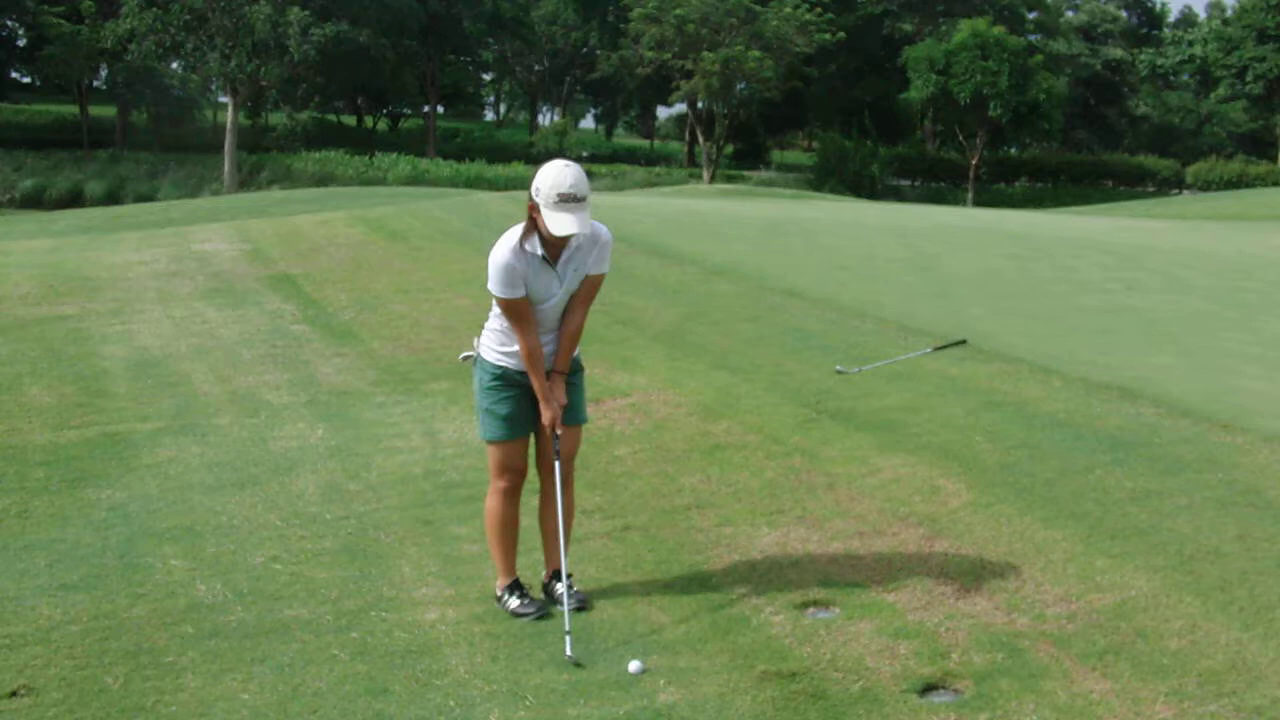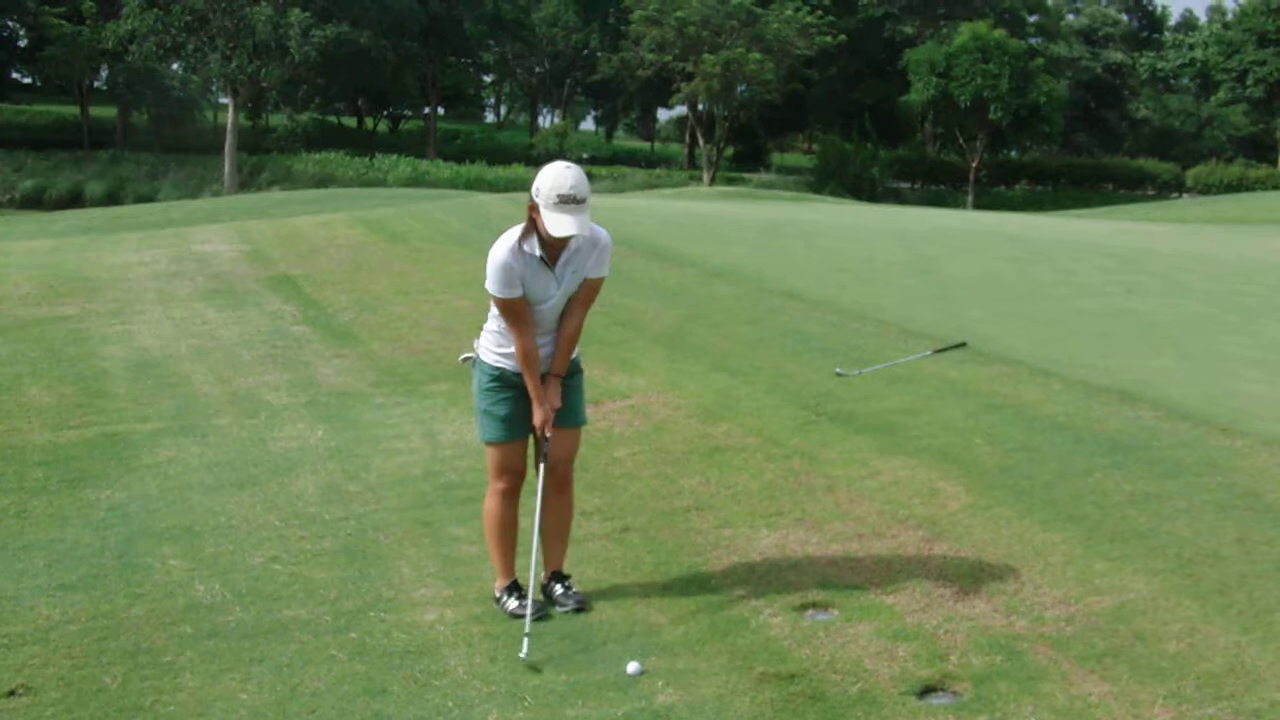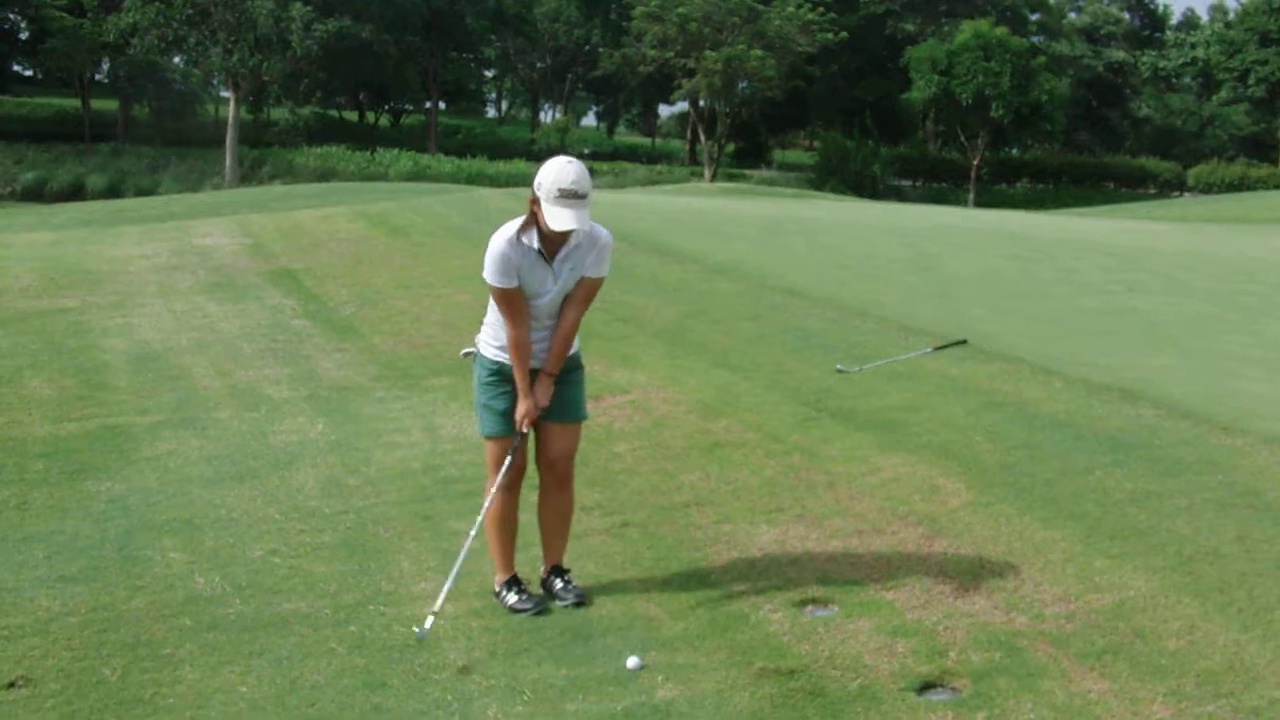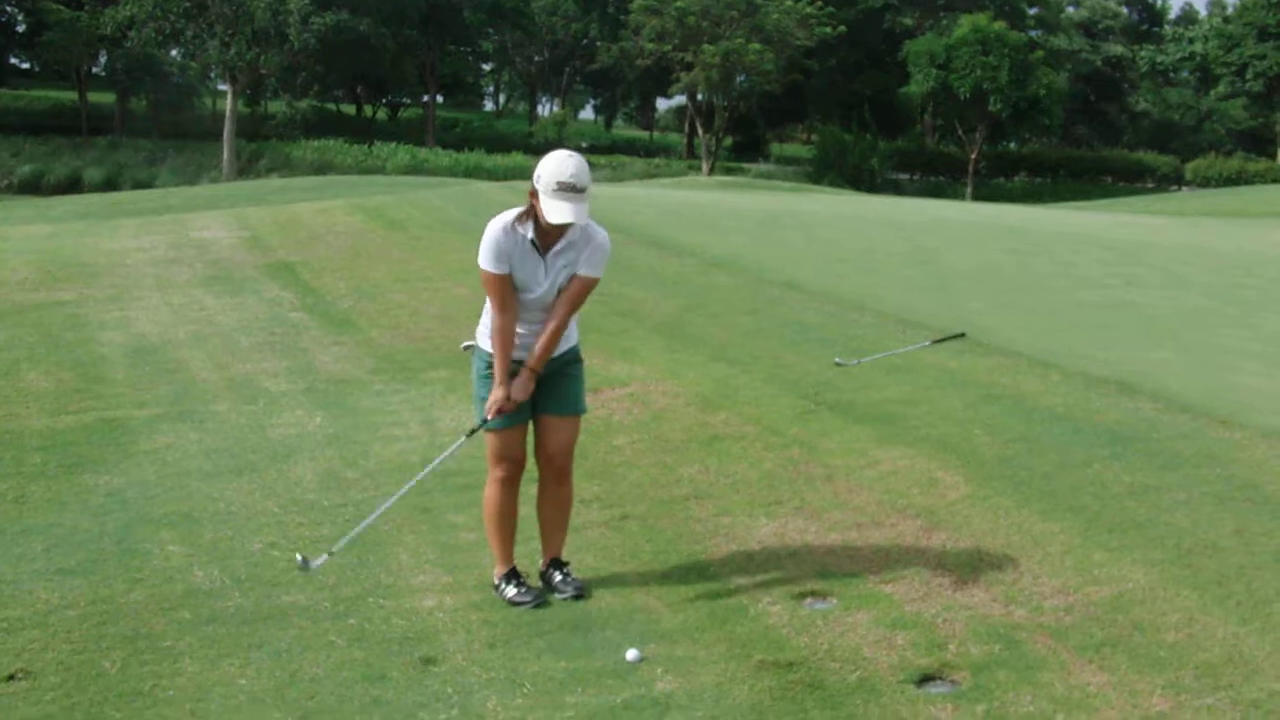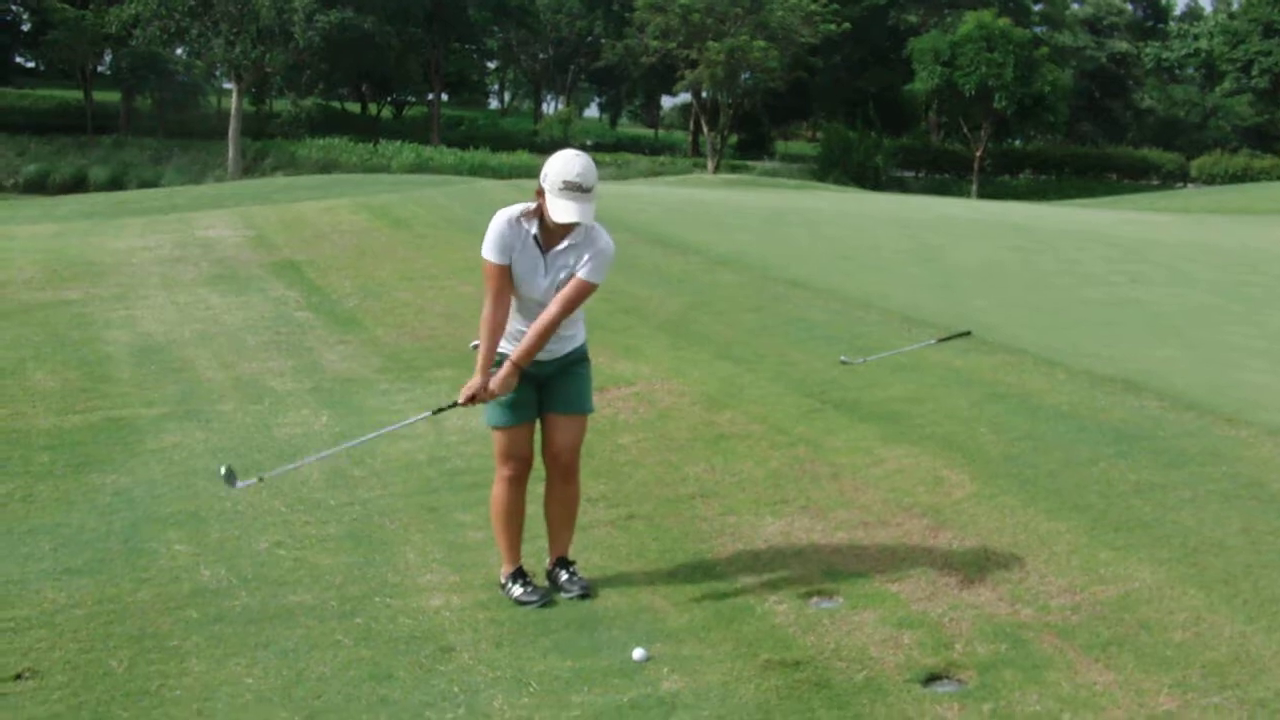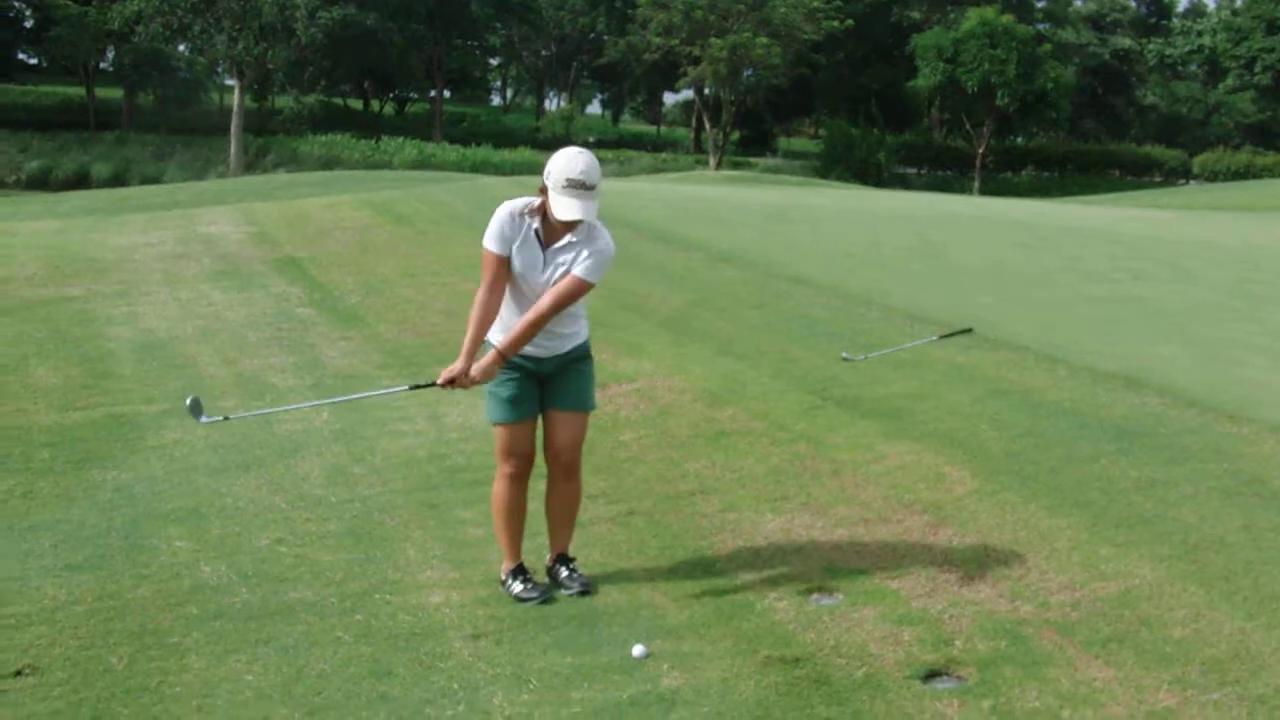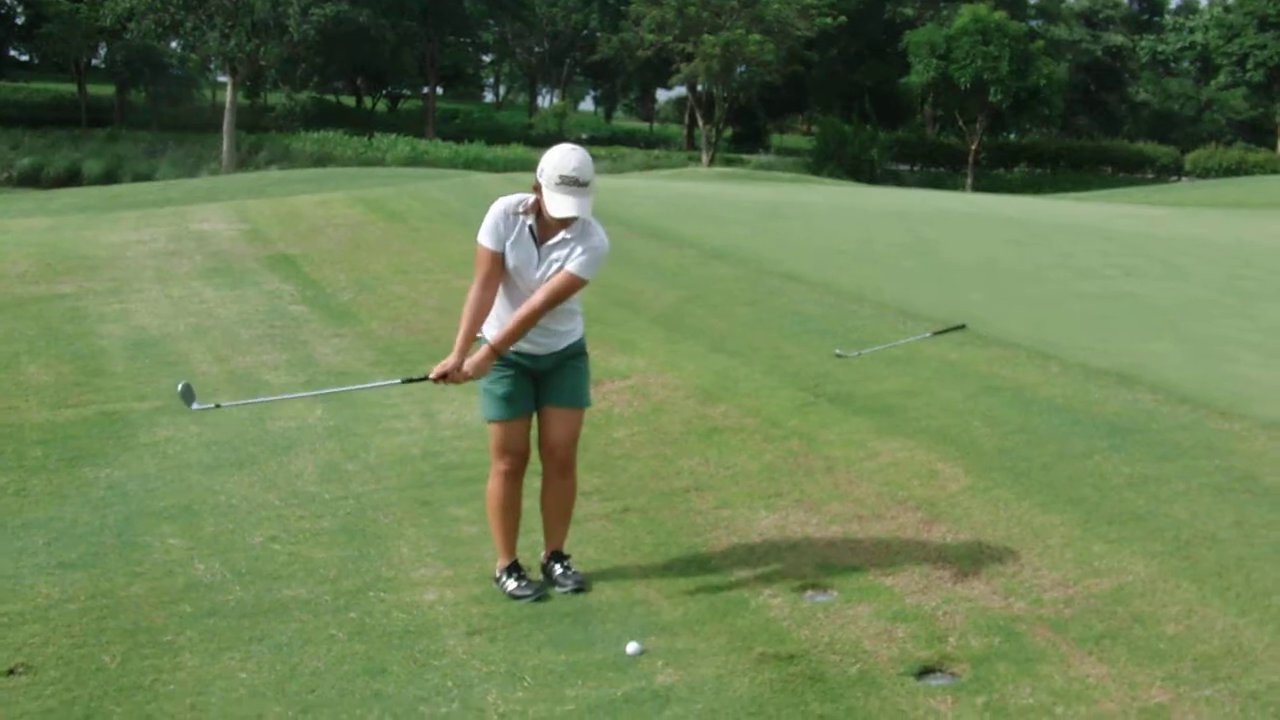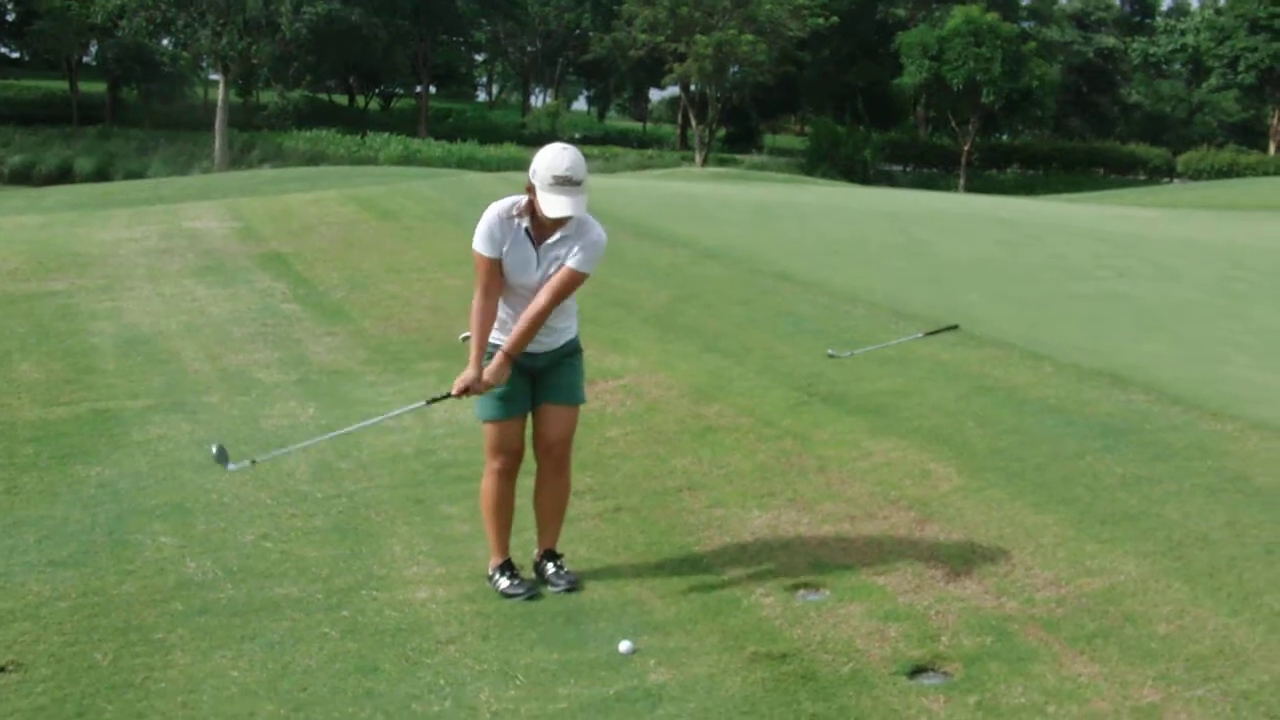
dt=0.1s
person 1, frame 1
left shoulder: (598, 240)
right shoulder: (508, 255)
left elbow: (575, 315)
right elbow: (526, 334)
left wrist: (559, 378)
right wrist: (543, 398)
left hip: (562, 366)
right hip: (505, 370)
left knee: (560, 471)
right knee: (508, 478)
left ankle: (555, 574)
right ankle: (506, 583)
person 1, frame 2
left shoulder: (597, 243)
right shoulder: (506, 255)
left elbow: (573, 319)
right elbow: (522, 335)
left wrist: (555, 382)
right wrist: (536, 399)
left hip: (560, 368)
right hip: (503, 371)
left knee: (559, 474)
right knee: (507, 480)
left ankle: (555, 576)
right ankle: (505, 584)
person 1, frame 3
left shoulder: (599, 243)
right shoulder: (506, 245)
left elbow: (572, 317)
right elbow: (515, 328)
left wrist: (548, 380)
right wrist: (523, 393)
left hip: (562, 366)
right hip: (501, 366)
left knee: (559, 470)
right knee: (507, 474)
left ankle: (554, 570)
right ankle: (505, 579)
person 1, frame 4
left shoulder: (595, 242)
right shoulder: (501, 233)
left elbow: (561, 314)
right elbow: (502, 314)
left wrist: (531, 375)
right wrist: (501, 382)
left hip: (559, 359)
right hip: (500, 358)
left knee: (558, 464)
right knee: (507, 467)
left ankle: (553, 563)
right ankle: (504, 571)
person 1, frame 5
left shoulder: (598, 246)
right shoulder: (508, 224)
left elbow: (556, 316)
right elbow: (496, 303)
left wrist: (509, 373)
right wrist: (482, 370)
left hip: (567, 360)
right hip: (507, 357)
left knee: (565, 463)
right knee: (513, 467)
left ankle: (560, 562)
right ankle: (511, 571)
person 1, frame 6
left shoulder: (599, 246)
right shoulder: (510, 217)
left elbow: (545, 310)
right elbow: (490, 291)
left wrist: (492, 361)
right wrist: (466, 358)
left hip: (569, 357)
right hip: (512, 356)
left knee: (566, 460)
right knee: (515, 463)
left ankle: (560, 559)
right ankle: (511, 567)
person 1, frame 7
left shoulder: (592, 243)
right shoulder: (504, 215)
left elbow: (538, 306)
right elbow: (484, 287)
left wrist: (484, 356)
right wrist: (462, 352)
left hip: (563, 354)
right hip: (504, 353)
left knee: (561, 457)
right knee: (509, 461)
left ankle: (555, 557)
right ankle: (506, 564)
person 1, frame 8
left shoulder: (590, 237)
right shoulder: (498, 218)
left elbow: (545, 305)
right elbow: (486, 296)
left wrist: (503, 364)
right wrist: (476, 362)
left hip: (558, 351)
right hip: (499, 347)
left knee: (555, 454)
right knee: (503, 459)
left ankle: (548, 555)
right ankle: (499, 564)
